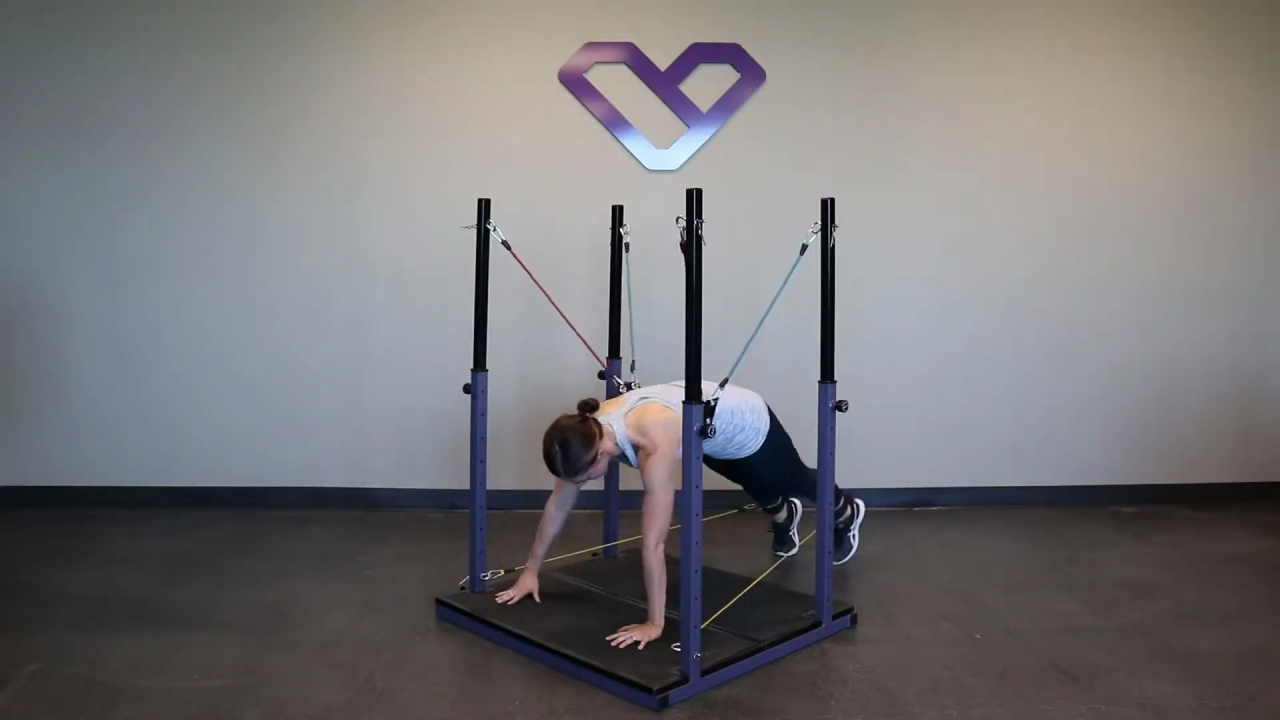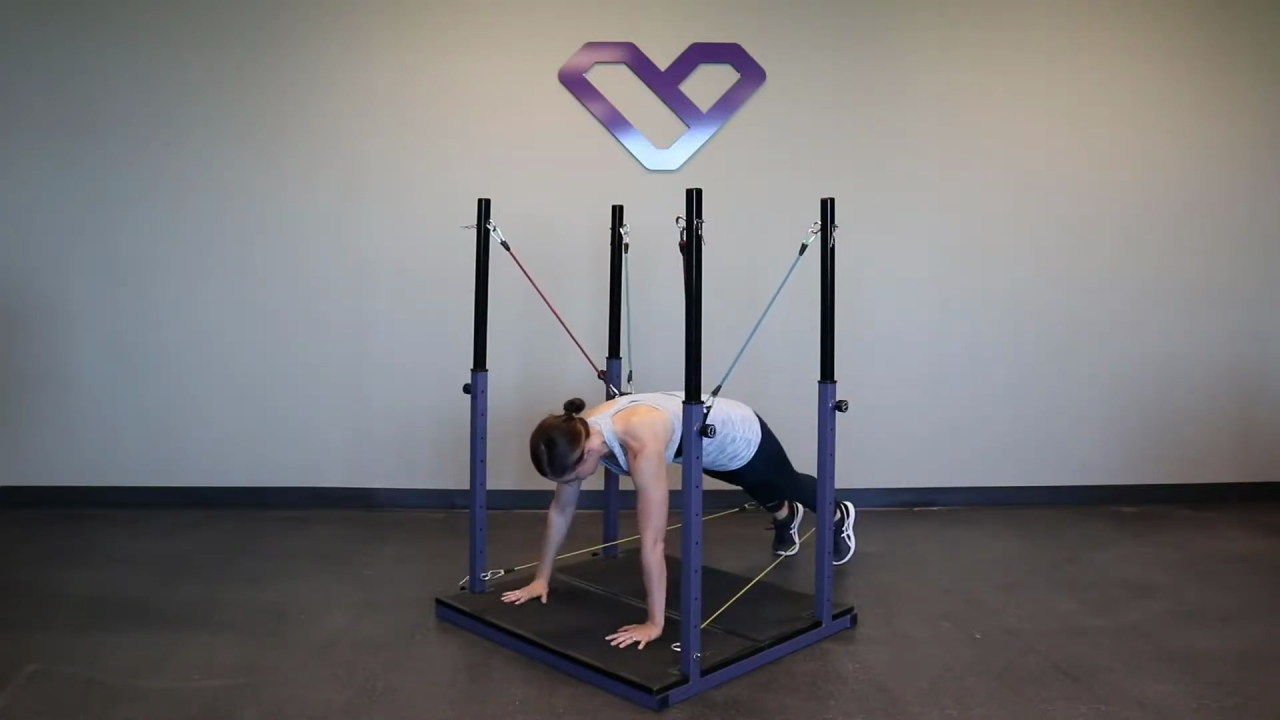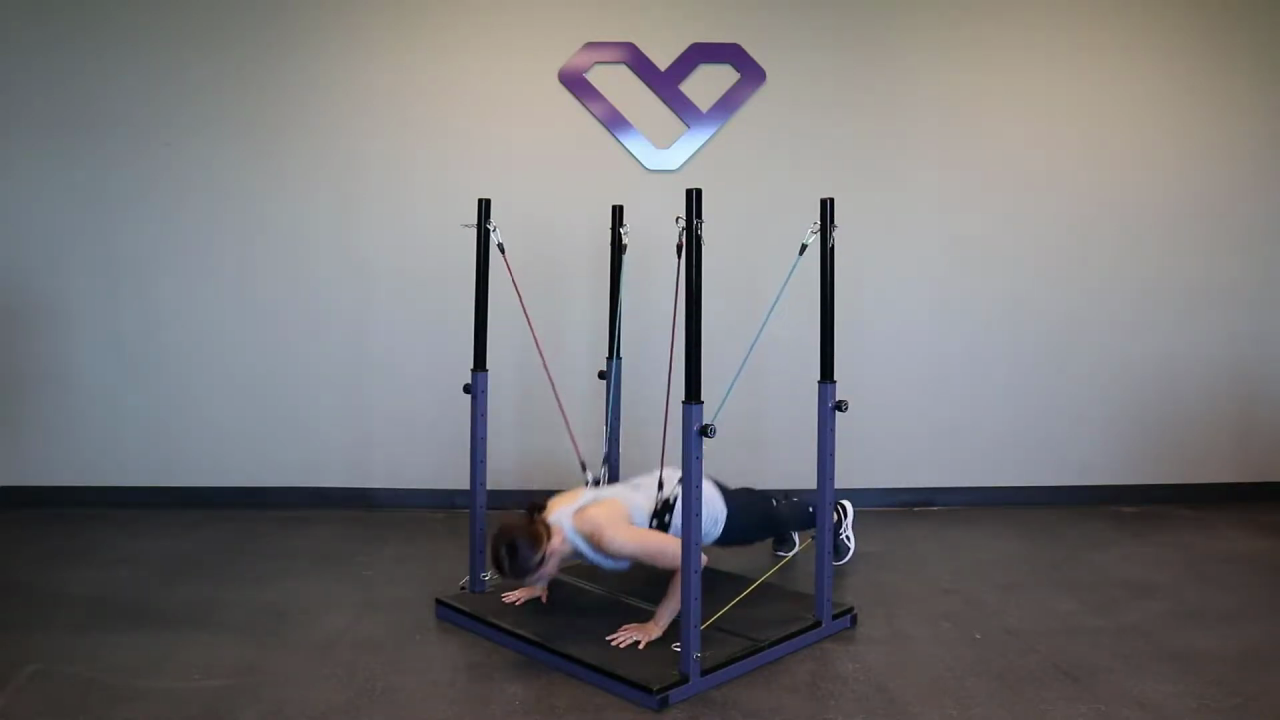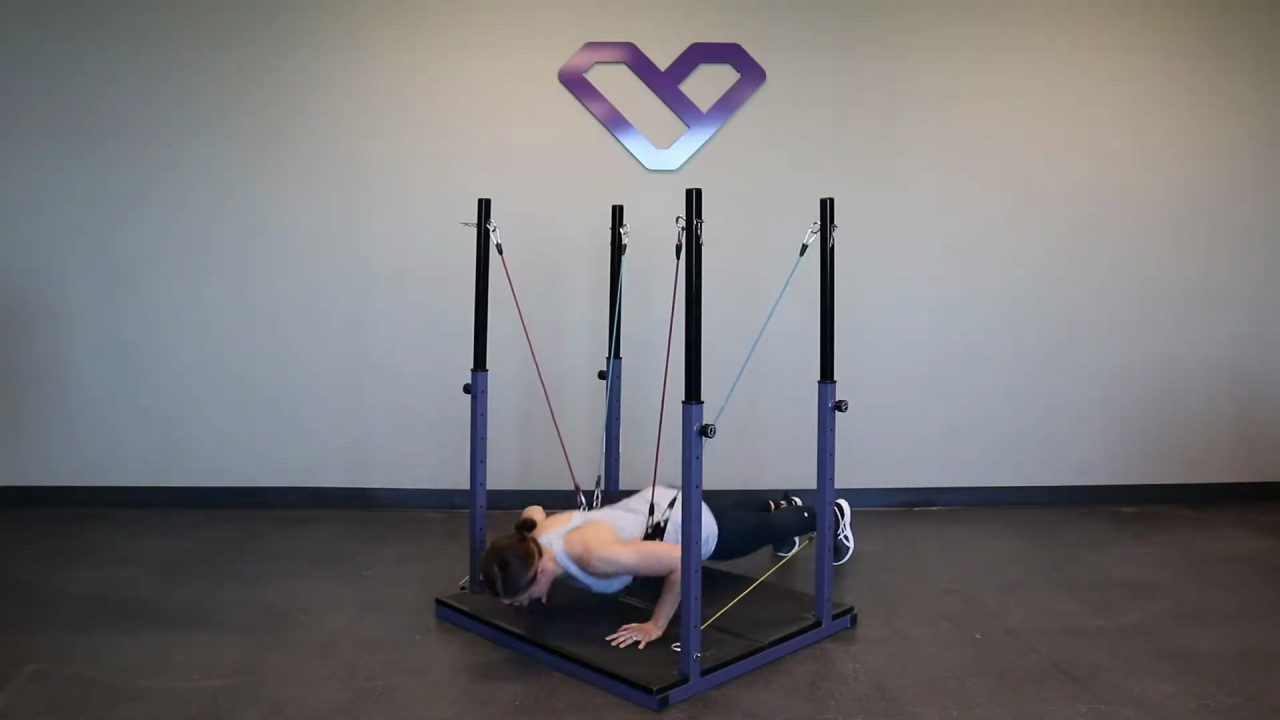
dt=0.5s
person 1, frame 1
left shoulder: (652, 444)
right shoulder: (586, 434)
left elbow: (653, 543)
right elbow: (557, 504)
left wrist: (655, 624)
right wrist: (530, 573)
left hip: (744, 424)
left knee: (795, 480)
right knee: (755, 484)
left ankle: (846, 511)
right ankle: (785, 517)
person 1, frame 2
left shoulder: (640, 444)
right shoulder: (577, 435)
left elbow: (652, 542)
right elbow: (561, 510)
left wrist: (654, 623)
right wrist: (541, 578)
left hip: (737, 436)
left knee: (788, 484)
right knee: (759, 488)
left ankle: (838, 517)
right ankle: (785, 515)
person 1, frame 3
left shoulder: (603, 535)
right shoulder: (547, 519)
left wrist: (657, 625)
right wrist: (537, 586)
left hip: (702, 509)
right hip: (657, 491)
left knee: (773, 519)
right knee: (747, 504)
left ankle: (835, 517)
right ankle: (781, 500)
person 1, frame 4
left shoulder: (593, 555)
right shoulder: (534, 542)
left elbow: (681, 560)
right elbow: (533, 508)
left wrist: (656, 625)
right wrist: (535, 591)
right hip: (649, 507)
left knee: (769, 529)
right knee: (732, 511)
left ankle: (832, 517)
right ankle: (781, 504)
